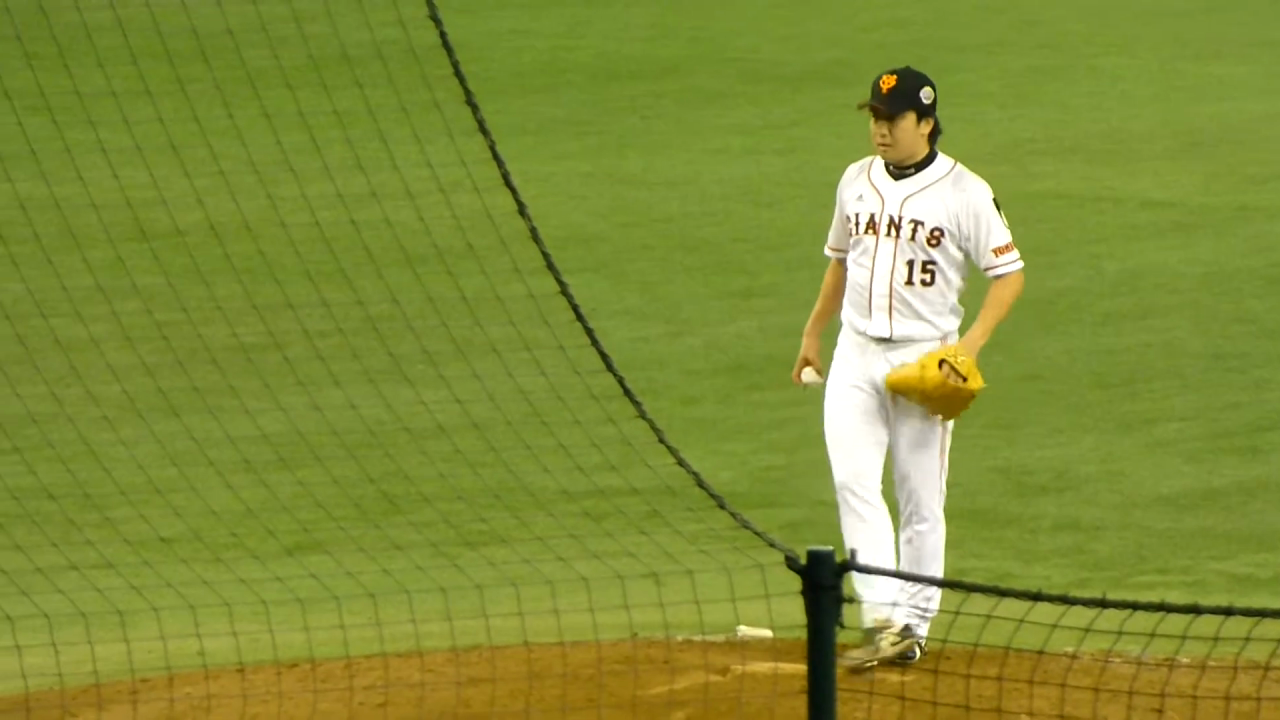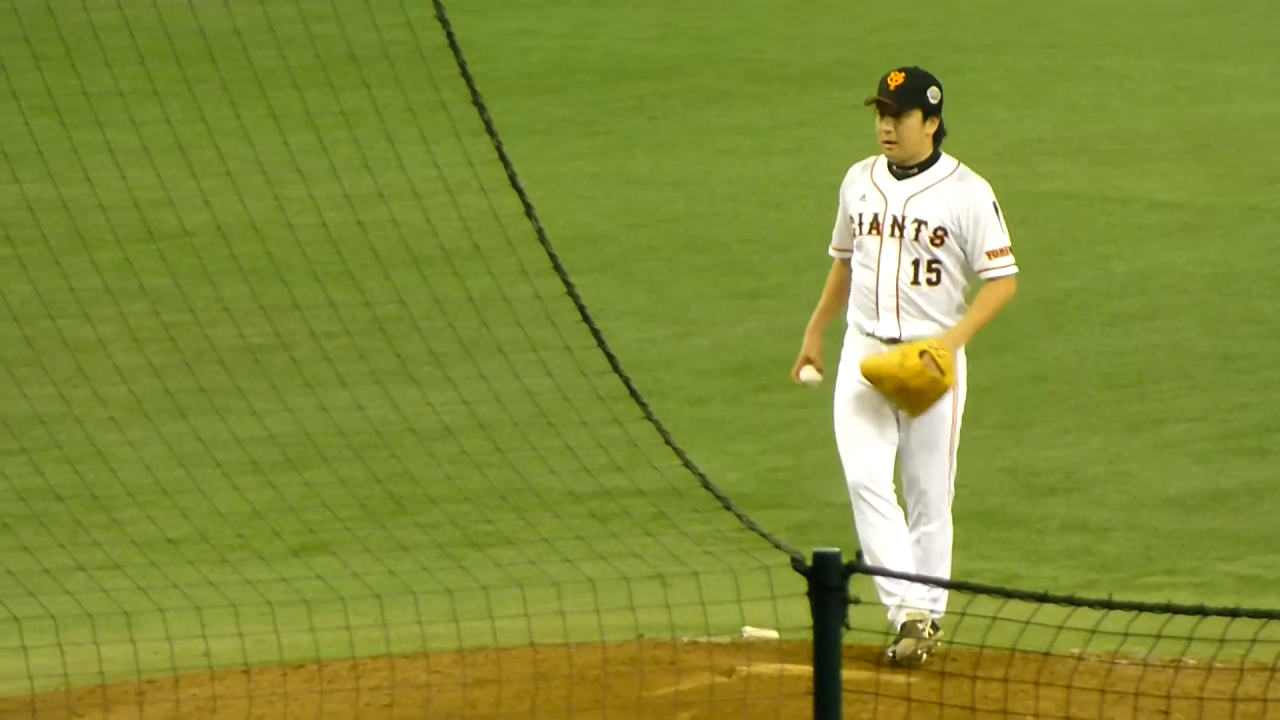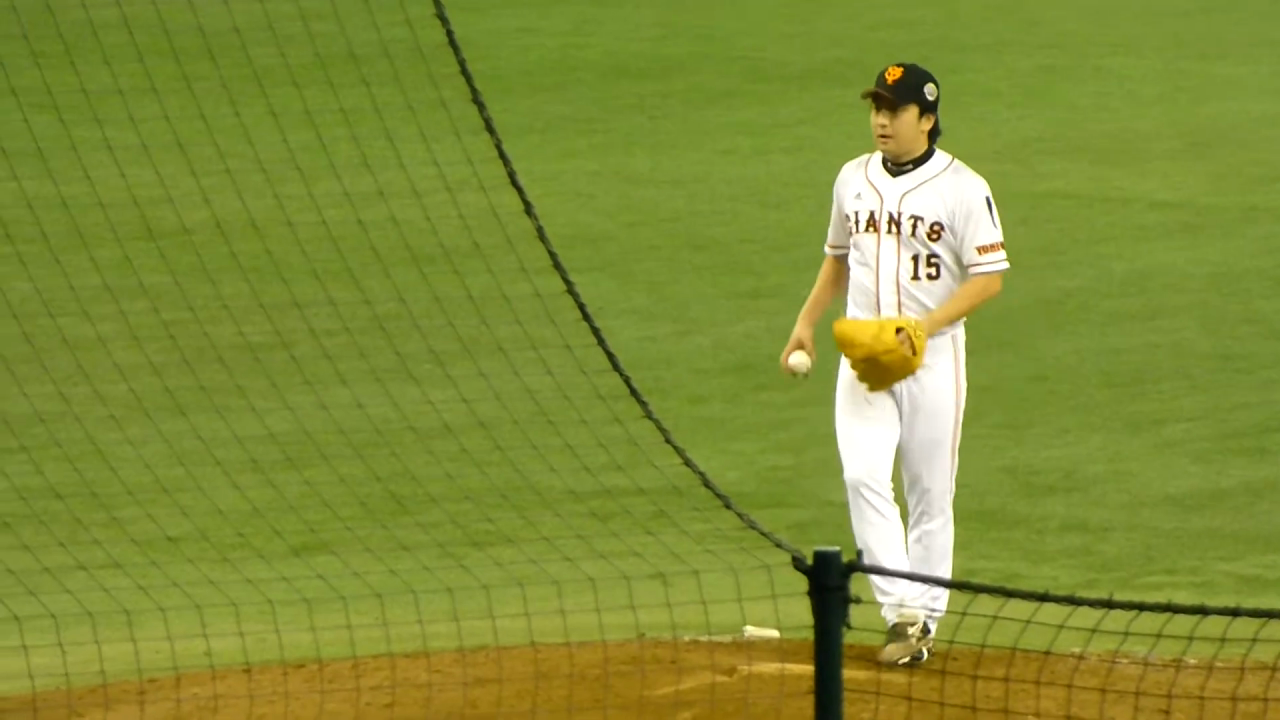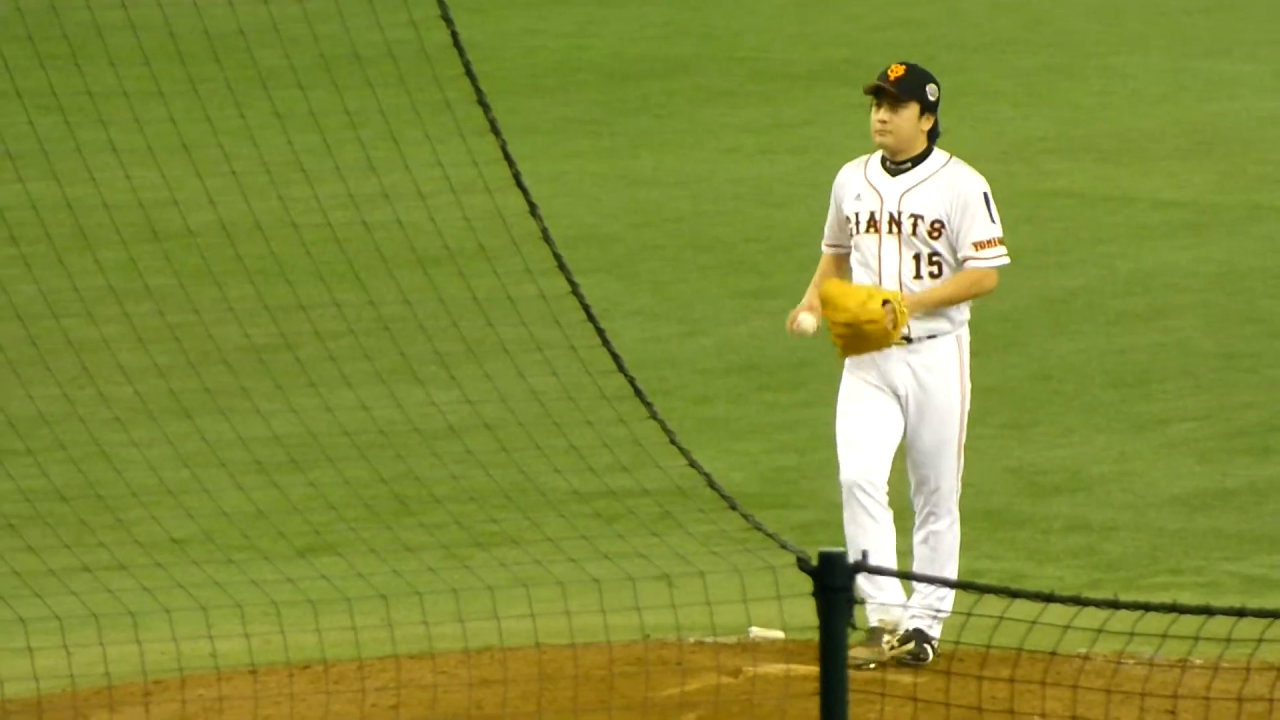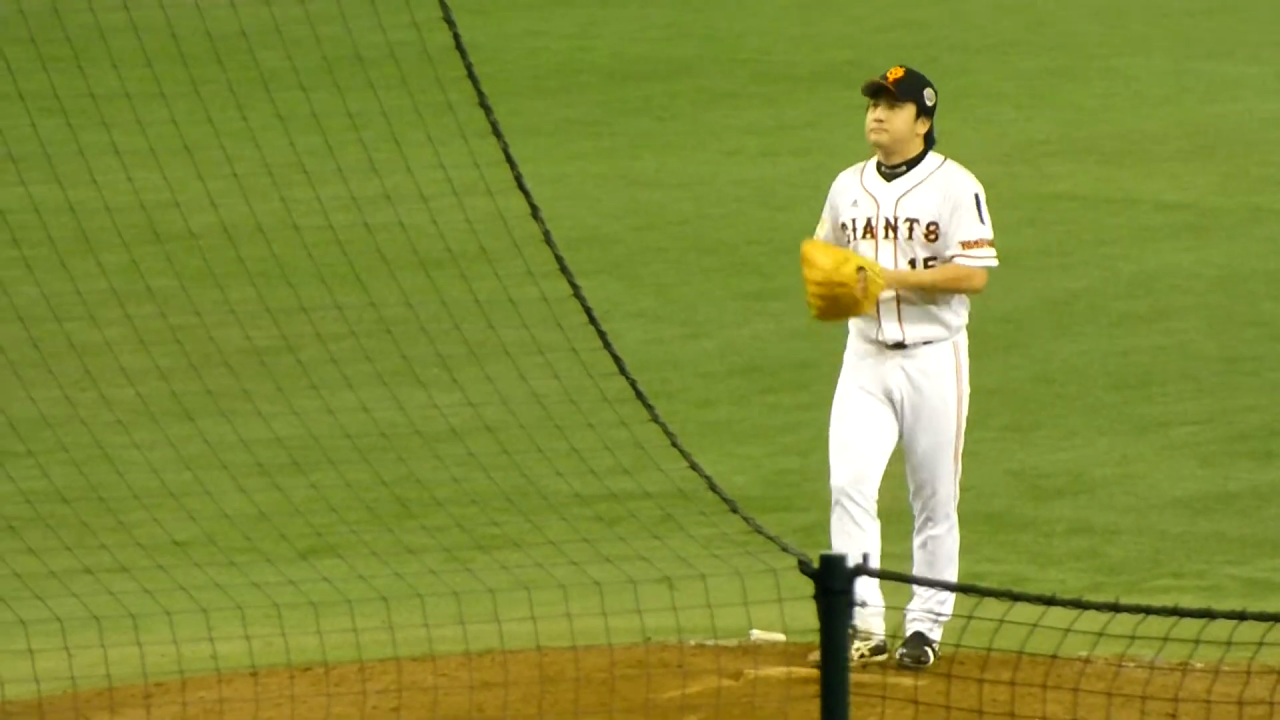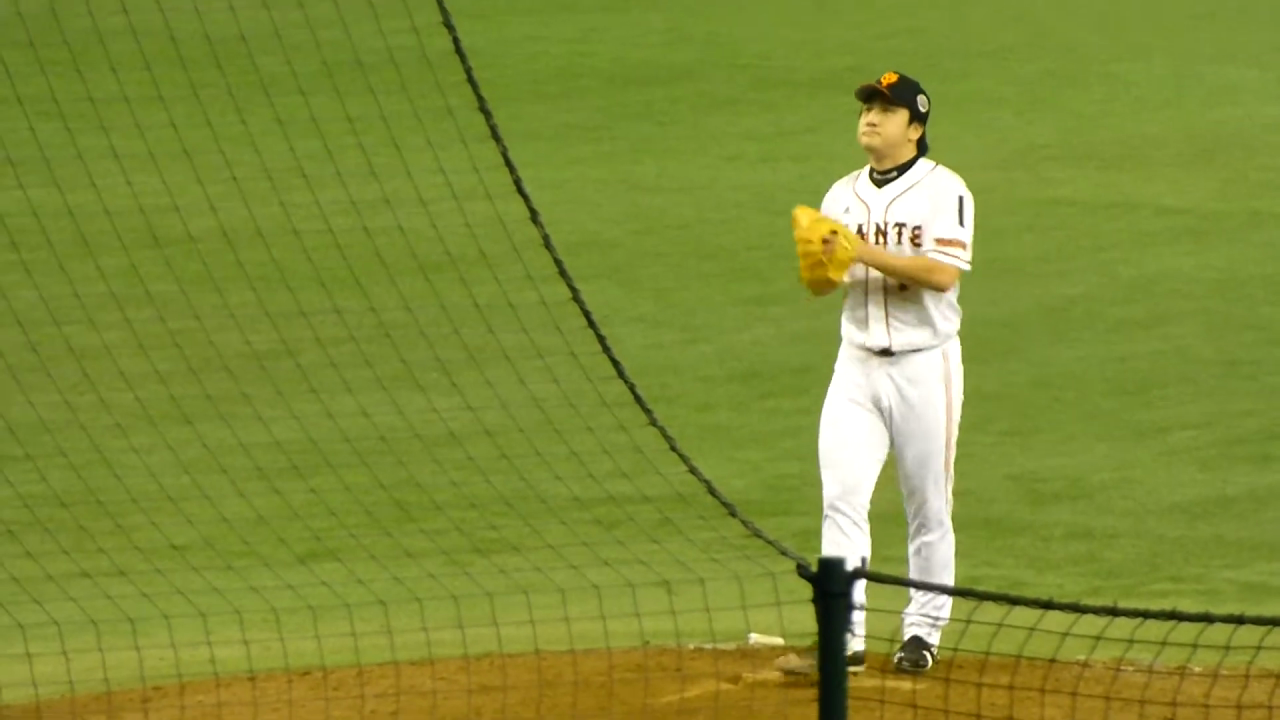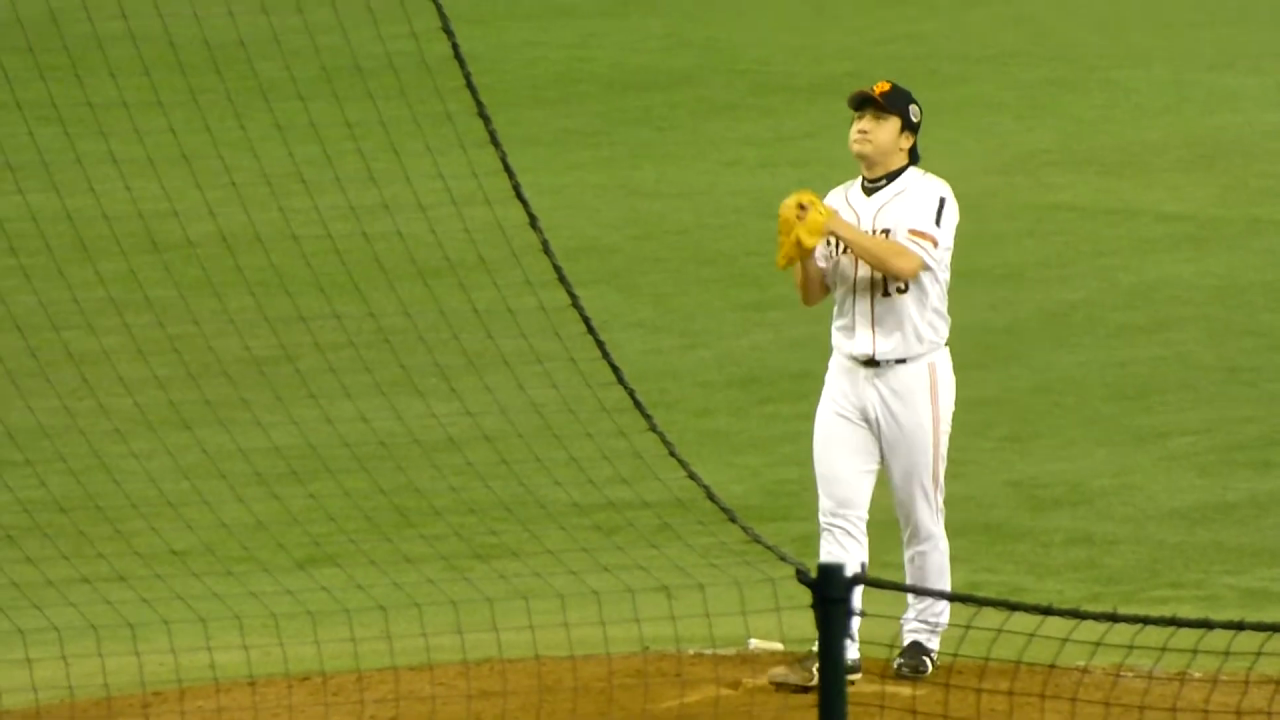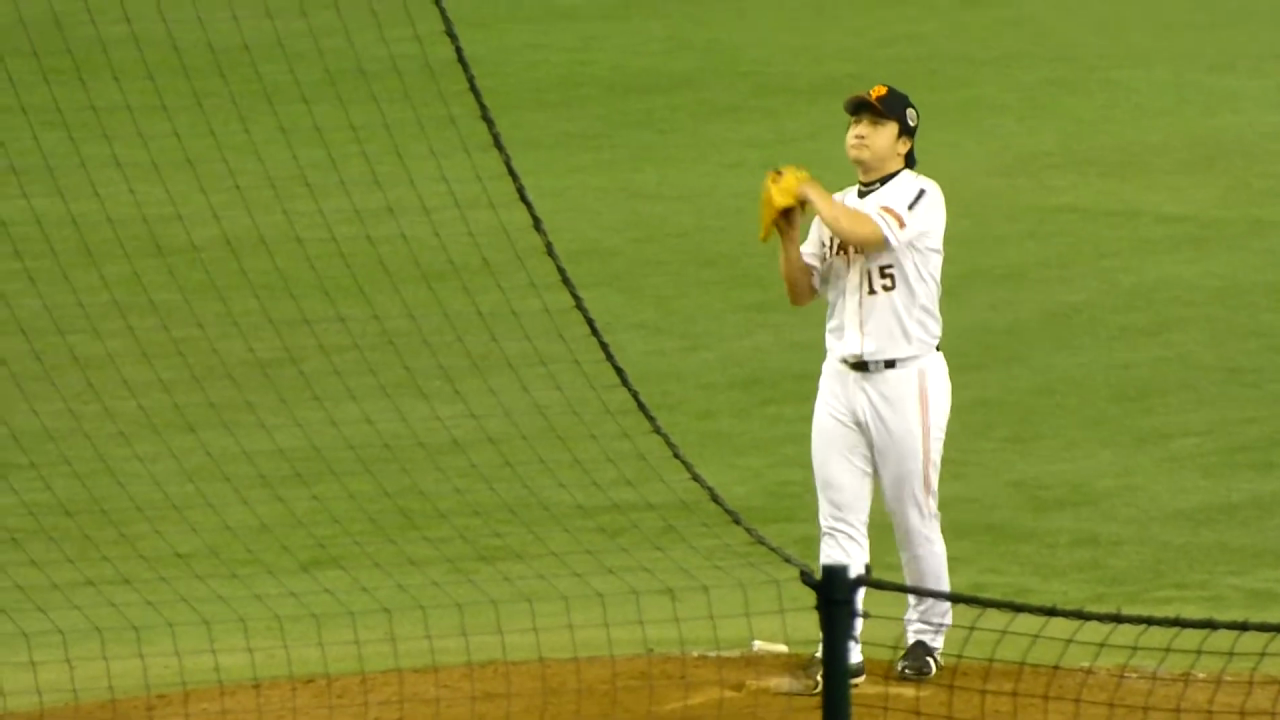
dt=0.1s
person 1, frame 1
left shoulder: (966, 192)
right shoulder: (855, 180)
left elbow: (1008, 274)
left wrist: (970, 344)
right wrist: (812, 332)
left hip: (926, 361)
right hip: (856, 355)
left knee: (920, 500)
right knee: (855, 485)
left ankle: (913, 622)
right ankle: (881, 621)
person 1, frame 2
left shoulder: (967, 191)
right shoulder: (858, 179)
left elbow: (1002, 281)
left wrist: (950, 340)
right wrist: (815, 330)
right hip: (865, 358)
left knee: (929, 497)
right knee: (866, 482)
left ankle: (924, 615)
right ankle: (910, 615)
person 1, frame 3
left shoulder: (962, 186)
right shoulder: (852, 177)
left elbow: (990, 276)
left wrist: (924, 325)
right wrist: (806, 321)
left hip: (931, 358)
left knee: (929, 496)
right knee: (864, 480)
left ankle: (923, 617)
right ankle: (904, 615)
person 1, frame 4
left shoulder: (962, 183)
right shoulder: (851, 178)
left elbow: (987, 274)
right elbow: (835, 254)
left wrist: (910, 300)
right wrist: (812, 299)
left hip: (936, 355)
right hip: (868, 355)
left knee: (936, 498)
right knee: (858, 481)
left ankle: (925, 622)
right ankle: (882, 620)
person 1, frame 5
left shoulder: (956, 185)
right shoulder: (847, 186)
left elbow: (974, 274)
left wrist: (889, 277)
left hip: (934, 361)
right hip: (866, 359)
left knee: (934, 503)
right knee: (850, 486)
left ankle: (926, 625)
right ankle: (863, 626)
person 1, frame 6
left shoulder: (944, 189)
right shoulder: (844, 192)
left elbow: (944, 276)
left wrist: (864, 250)
left hip: (927, 368)
right hip: (858, 367)
left knee: (927, 510)
right knee: (842, 500)
left ankle: (925, 630)
right ankle: (843, 637)
person 1, frame 7
left shoulder: (930, 195)
right shoulder: (836, 202)
left elbow: (905, 264)
right elbow: (811, 293)
left wrist: (836, 226)
right wrist: (802, 250)
left hip: (914, 377)
right hip: (847, 377)
left knee: (920, 518)
right knee: (839, 515)
left ankle: (922, 635)
right ankle: (839, 648)
person 1, frame 8
left shoulder: (921, 194)
right shoulder: (835, 209)
left elbow: (865, 232)
right elbow: (802, 292)
left wrist: (809, 190)
right wrist: (789, 238)
left hip: (908, 381)
right hip: (842, 380)
left knee: (914, 519)
right knee: (839, 523)
left ankle: (926, 636)
right ankle: (842, 652)
